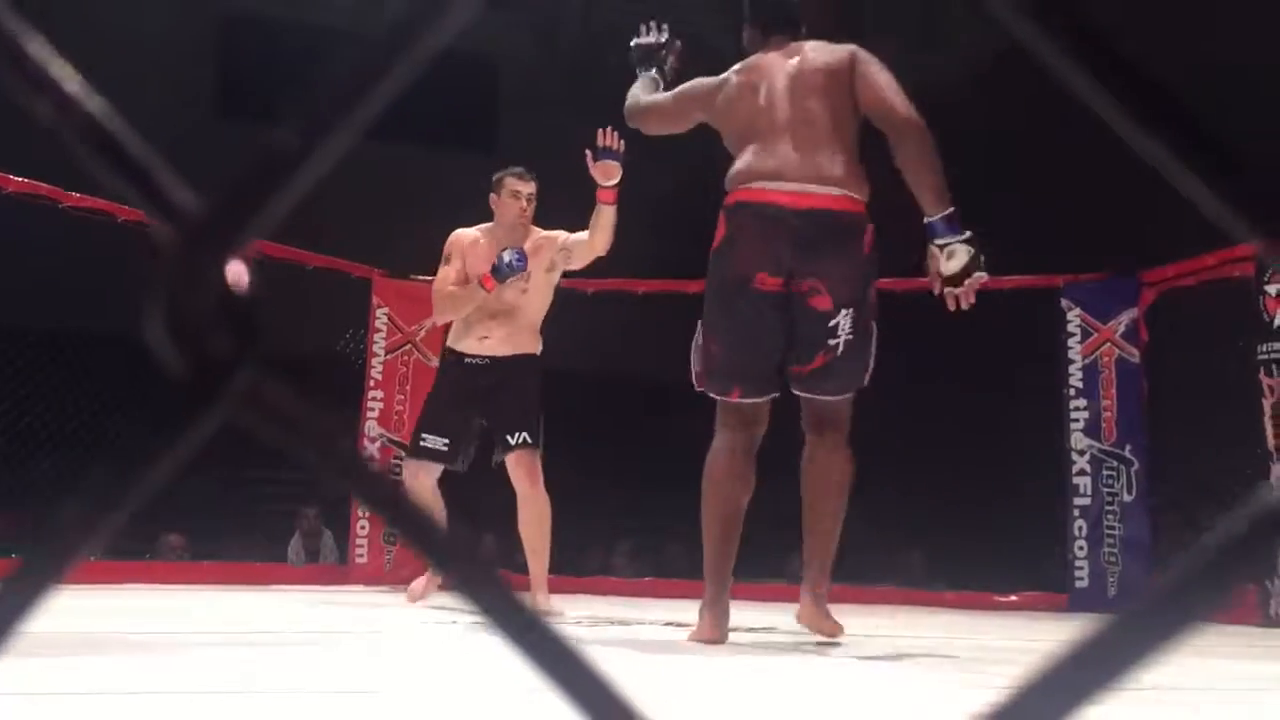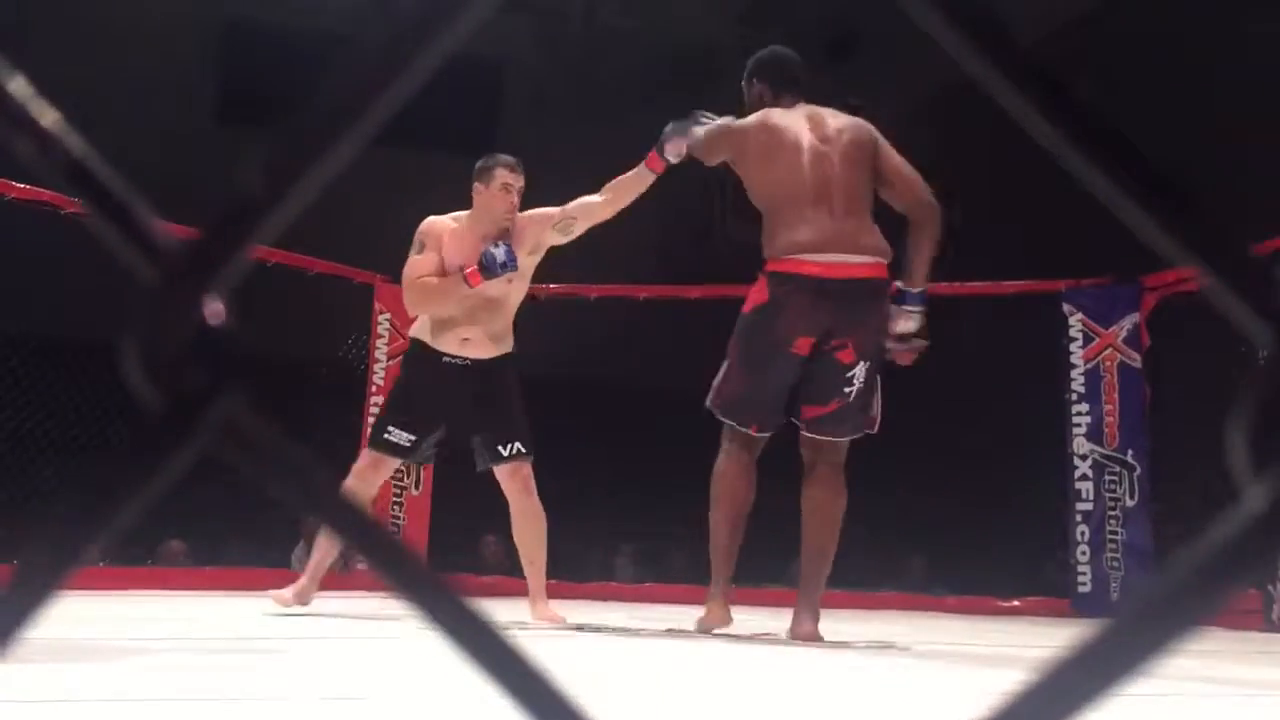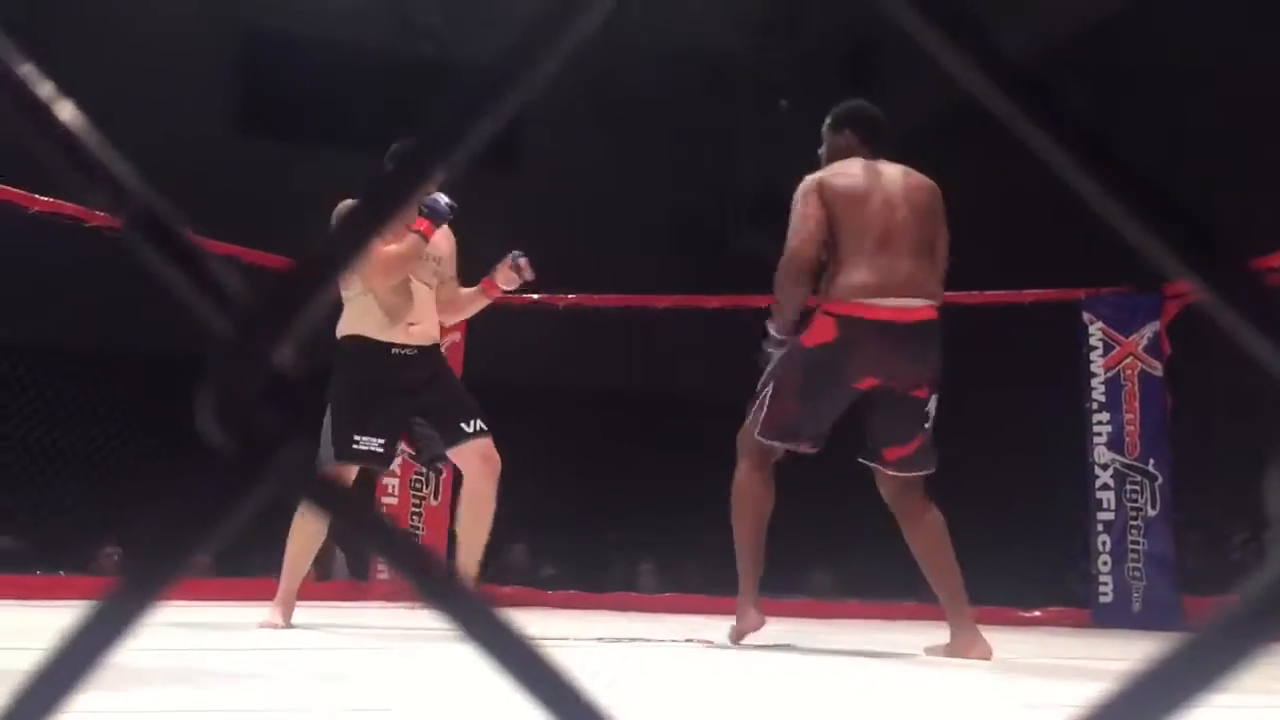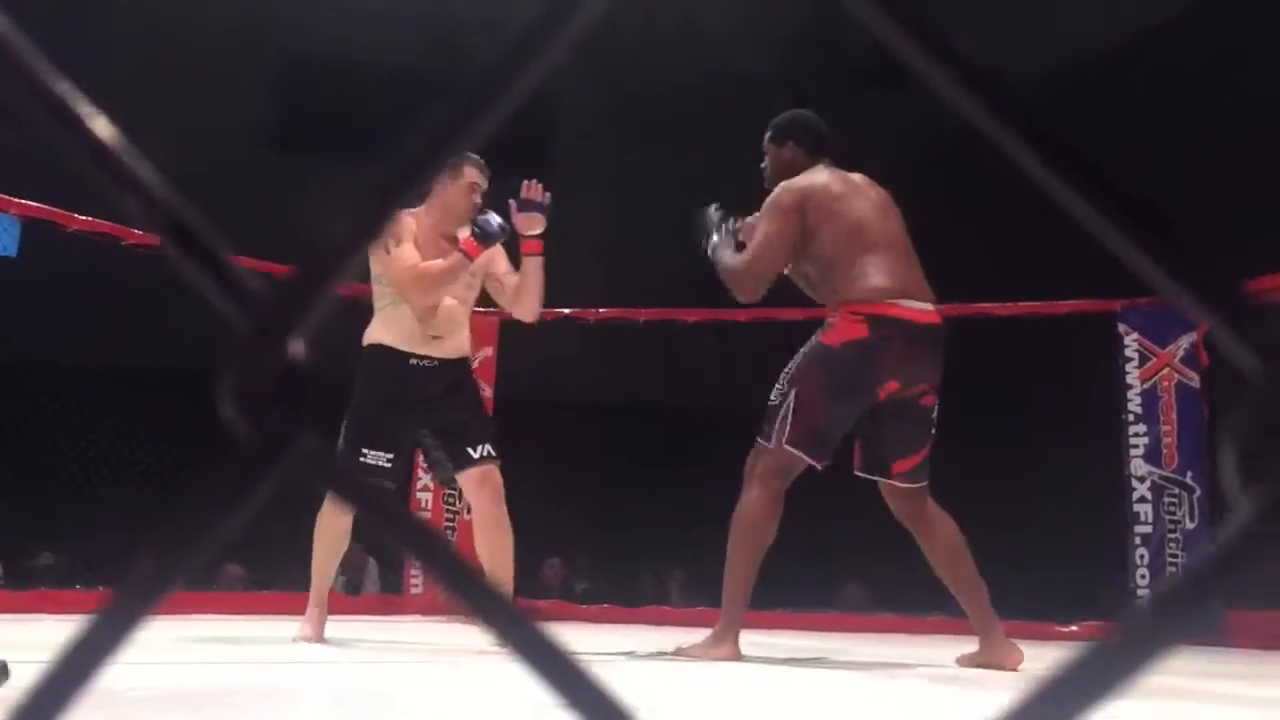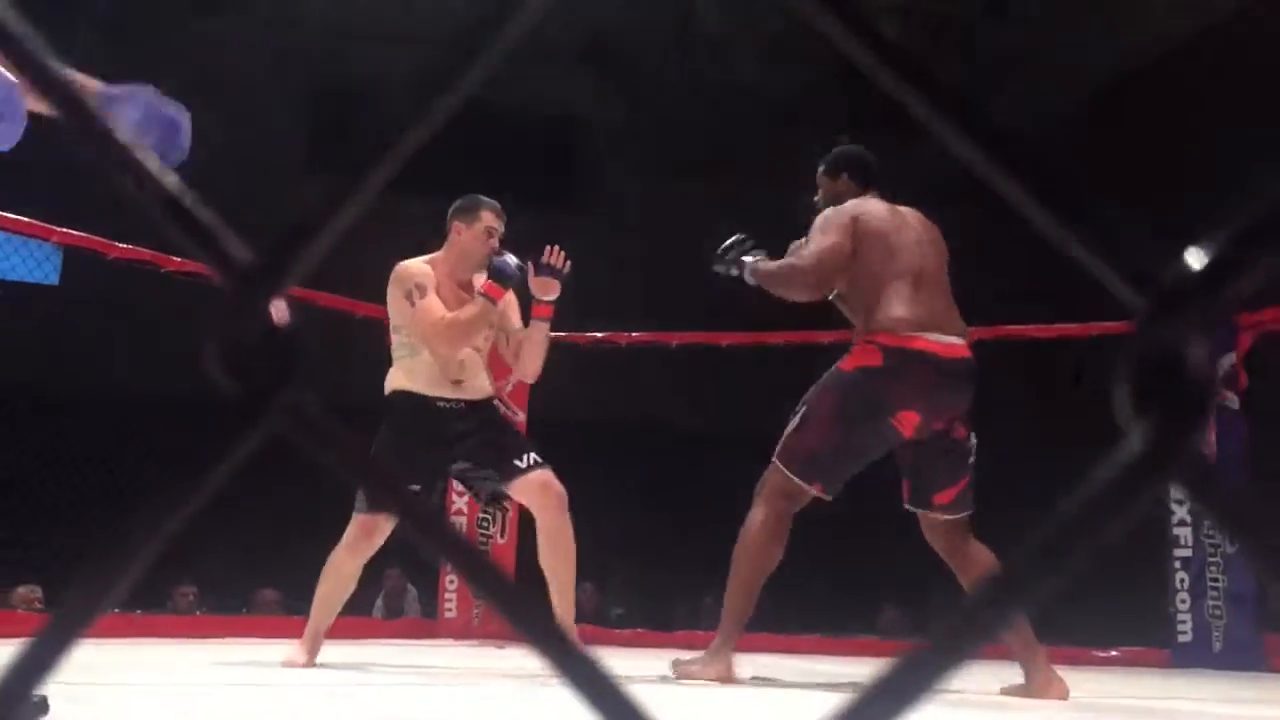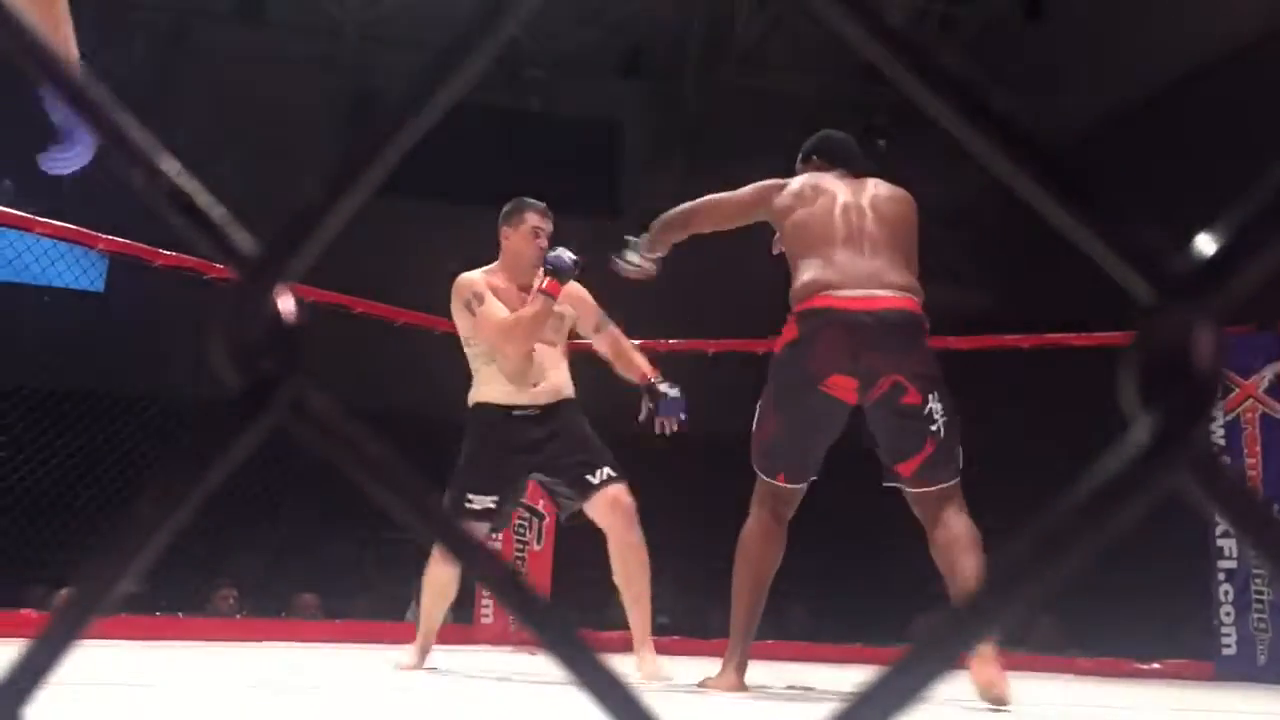
dt=0.4s
person 1, frame 1
left shoulder: (720, 87)
right shoulder: (847, 60)
left elbow: (639, 113)
right elbow: (905, 126)
left wrist: (649, 67)
right wrist: (945, 228)
left hip: (753, 223)
right hip: (837, 227)
left knee: (737, 424)
right knee: (826, 421)
left ankle: (714, 607)
right ankle: (814, 590)
person 1, frame 2
left shoulder: (742, 131)
right shoulder: (858, 130)
left elbow: (693, 143)
right elbow: (924, 209)
left wrist: (707, 128)
right wrist: (909, 297)
left hip: (791, 286)
right hip: (862, 290)
left knee: (741, 439)
right knee: (825, 456)
left ankle: (719, 596)
right ankle: (807, 611)
person 1, frame 3
left shoulder: (821, 183)
right shoulder: (925, 189)
left elbow: (797, 261)
left wrist: (780, 331)
left hip: (847, 328)
right hip: (916, 333)
left knee: (755, 448)
right knee: (905, 489)
left ankle: (748, 603)
right ankle: (965, 631)
person 1, frame 4
left shoulder: (794, 193)
right shoulder: (871, 192)
left elbow: (747, 284)
left wrist: (720, 243)
right wrist: (786, 252)
left hip: (865, 333)
right hip: (922, 335)
left knee: (766, 472)
right knee: (909, 498)
left ankle: (725, 635)
right ankle: (995, 640)
person 1, frame 5
left shoulder: (842, 217)
right shoulder: (922, 226)
left elbow: (807, 281)
left wrist: (752, 265)
right wrist: (833, 285)
left hip: (891, 365)
right hip: (952, 372)
left knee: (775, 494)
right knee: (950, 534)
left ankle: (721, 651)
right ankle: (1039, 670)
person 1, frame 6
left shoulder: (785, 192)
right shoulder: (900, 200)
left elbow: (684, 218)
left wrist: (644, 249)
left hip: (821, 332)
right hip: (900, 331)
left knee: (772, 503)
right knee: (941, 504)
left ankle: (732, 666)
right ankle: (983, 651)
person 2, frame 1
left shoulder: (551, 247)
right shoulder: (463, 242)
left elbow: (597, 245)
right elbow: (440, 310)
left wrist: (607, 188)
right wrist: (491, 279)
left hip: (515, 372)
right hip: (459, 368)
left knee: (526, 471)
right knee: (419, 473)
left ankle: (539, 591)
right ankle: (436, 566)
person 2, frame 2
left shoulder: (535, 230)
right shoulder: (436, 230)
left elbow: (601, 204)
right elbow: (414, 300)
left wrist: (658, 160)
right wrist: (476, 276)
left hip: (490, 373)
right hip: (429, 365)
left knee: (519, 482)
right knee: (369, 470)
left ankle: (539, 598)
right ankle: (308, 580)
person 2, frame 3
left shoulder: (441, 238)
right shoulder: (355, 214)
left elbow: (450, 310)
right elbow: (381, 274)
left wrist: (497, 284)
right wrist: (426, 226)
left hip: (425, 362)
right hip: (365, 360)
left knee: (484, 463)
right knee: (335, 480)
left ankle: (462, 586)
right ankle: (284, 600)
person 2, frame 4
left shoulder: (482, 243)
right shoulder: (394, 226)
left elbow: (527, 310)
right elbow: (417, 287)
left wrist: (532, 239)
right wrist: (472, 248)
left hip: (451, 376)
right hip: (392, 369)
left knee: (487, 488)
right ankle: (316, 609)
person 2, frame 5
left shoulder: (497, 289)
right shoulder: (412, 276)
left elbow: (527, 369)
right elbow: (446, 339)
left wrist: (545, 300)
right wrist: (494, 291)
left hip: (477, 414)
right hip: (415, 414)
left knee: (550, 497)
right knee: (366, 532)
left ankle: (566, 633)
right ankle: (311, 640)
person 2, frame 6
left shoulder: (567, 288)
right shoulder: (472, 286)
left elbow: (614, 346)
right elbow: (509, 339)
left wrist: (652, 384)
right wrist: (551, 288)
left hip: (559, 418)
right hip: (497, 423)
left knee: (620, 512)
left ankle: (643, 647)
right ankle: (423, 644)
